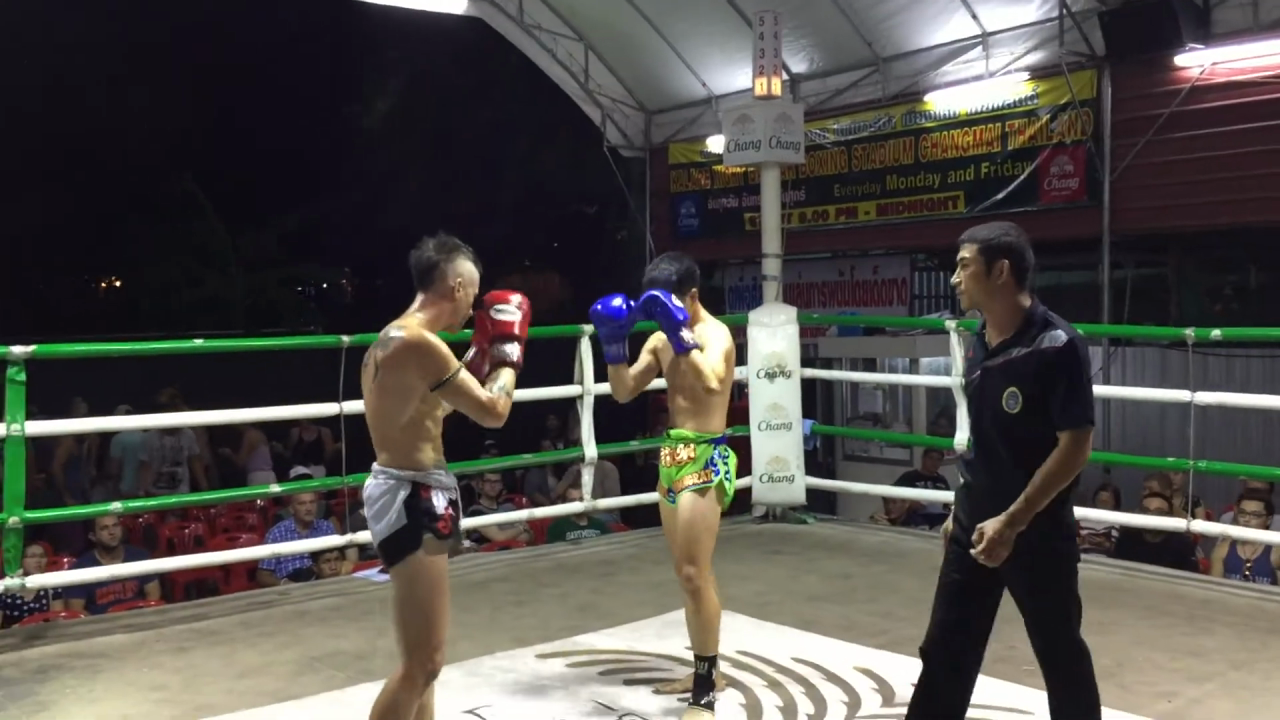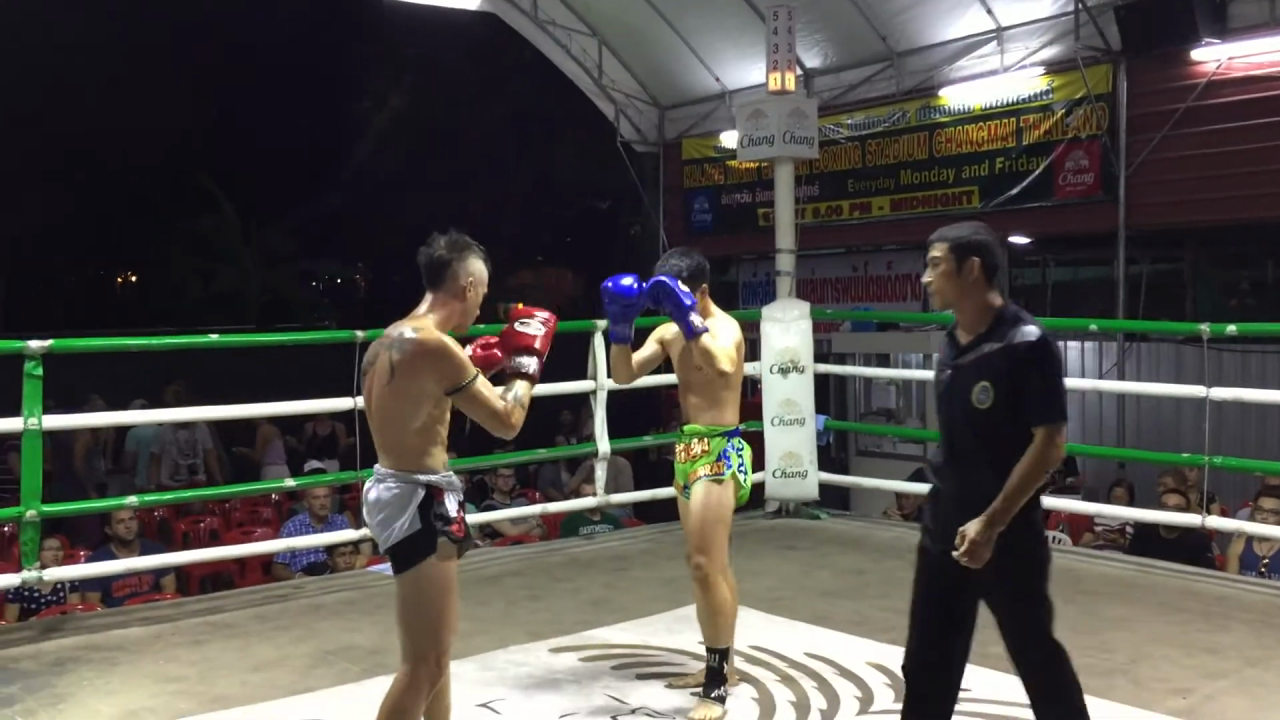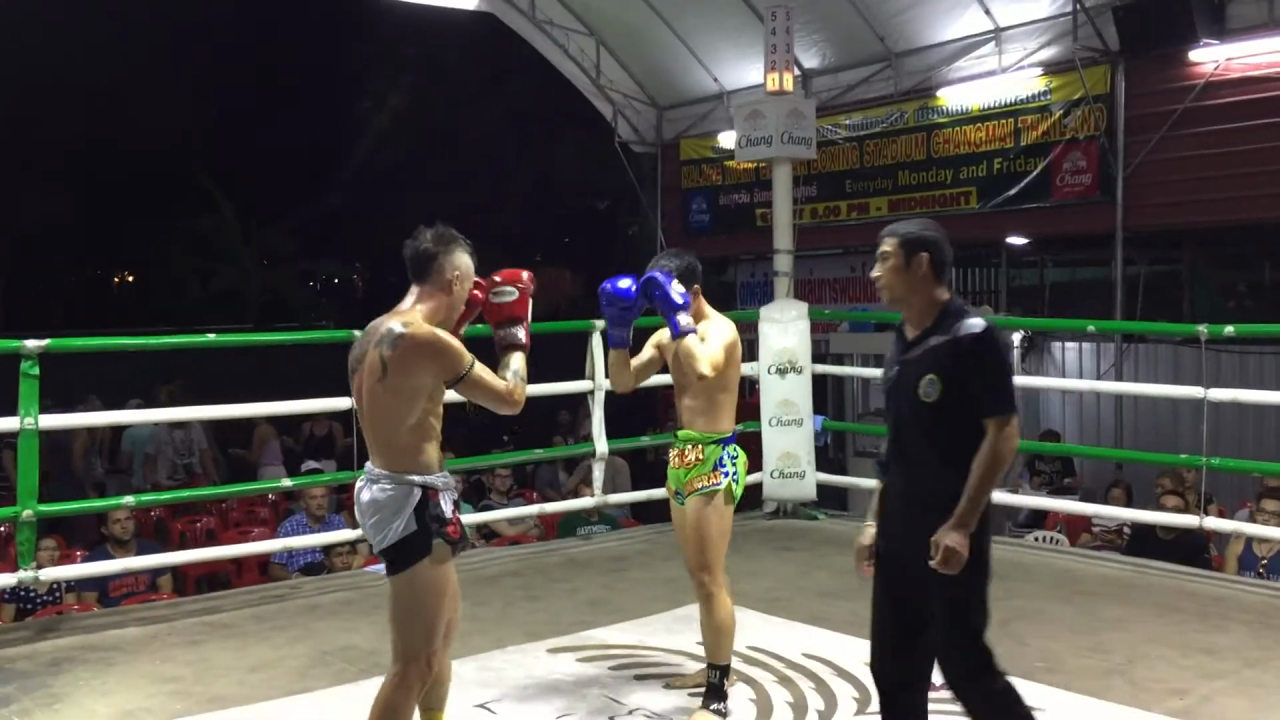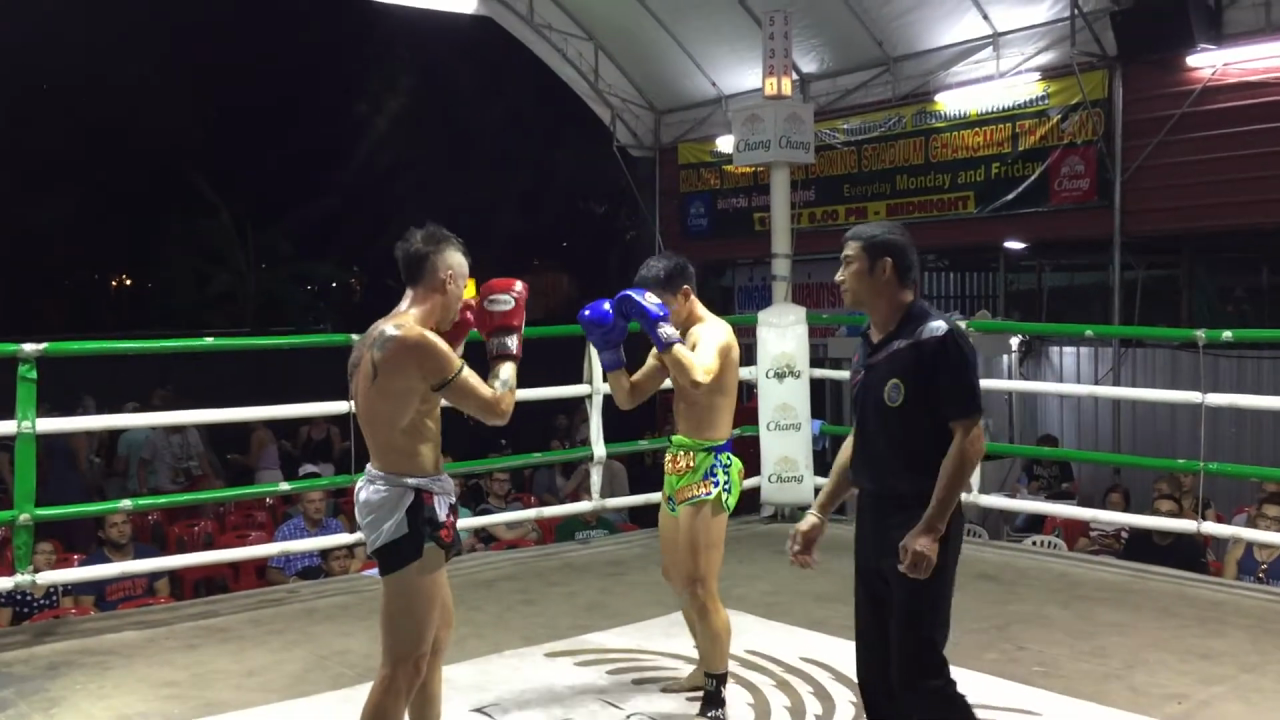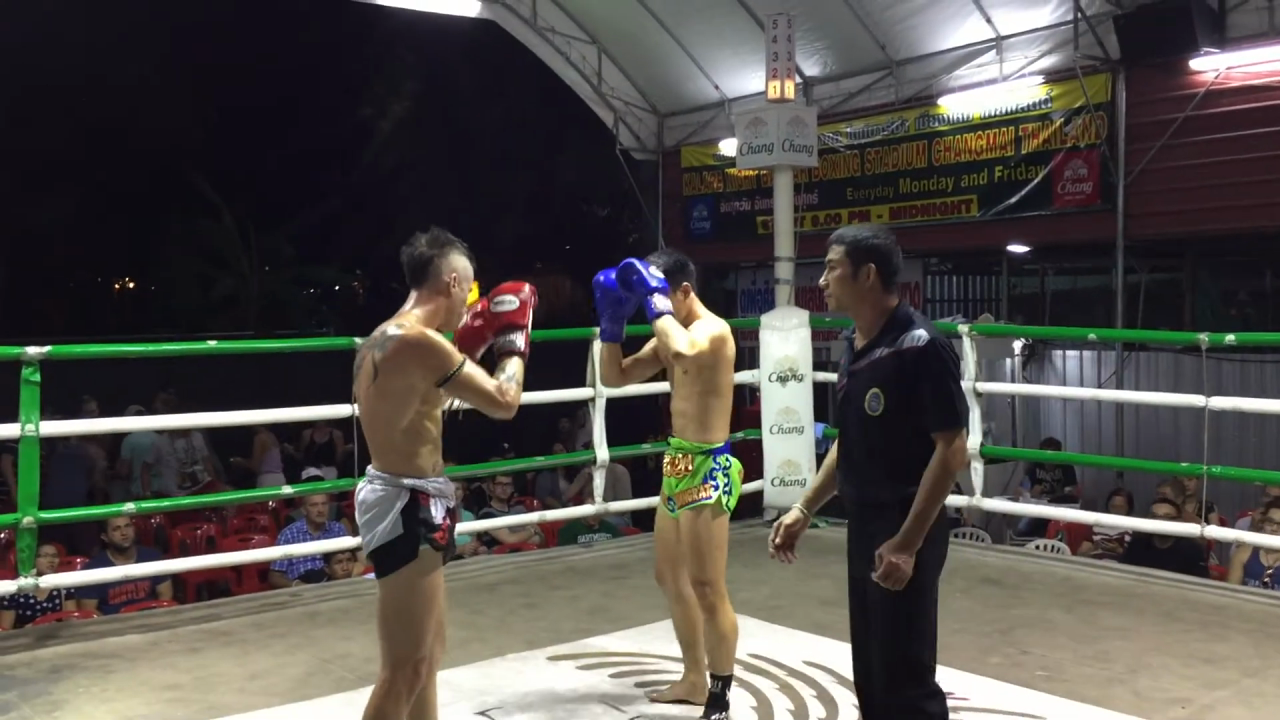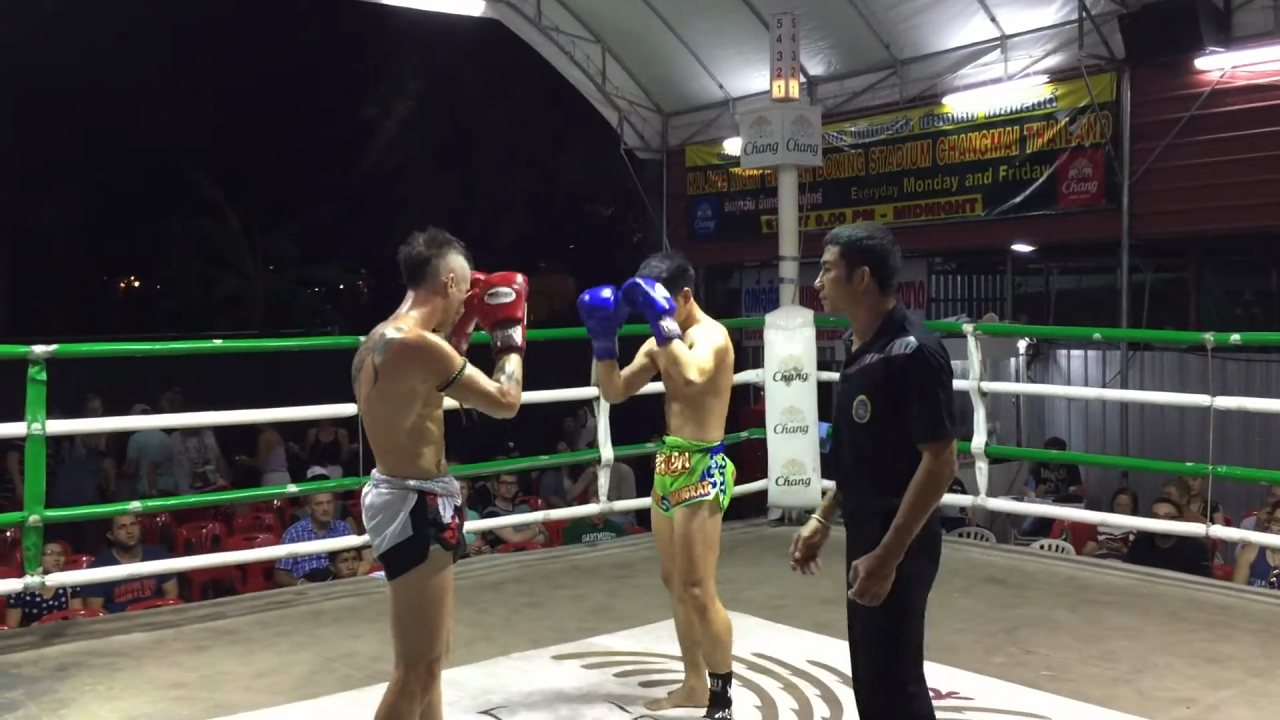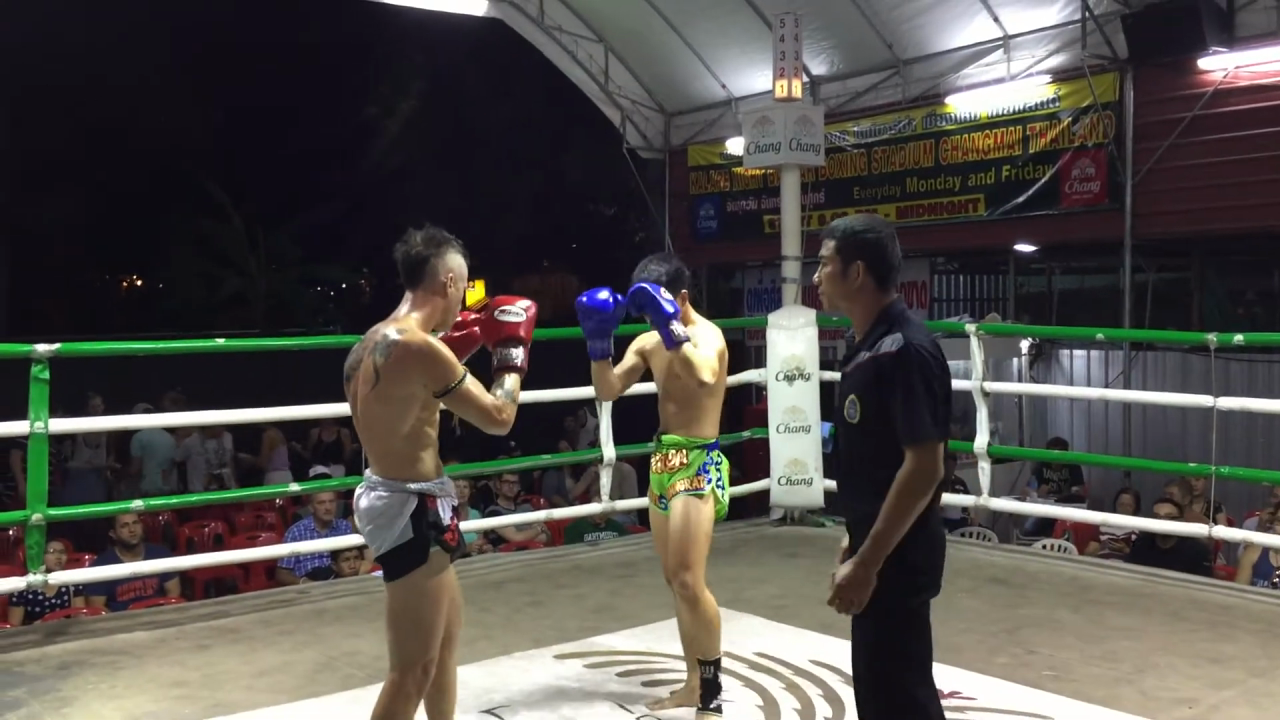
dt=0.2s
person 1, frame 1
left shoulder: (1057, 346)
right shoulder: (980, 341)
left elbow: (1074, 448)
left wrist: (1012, 522)
left hip: (1037, 527)
right hip: (975, 518)
left knee: (1060, 653)
right knee: (945, 650)
person 1, frame 2
left shoulder: (1026, 343)
right shoulder: (951, 344)
left elbow: (1049, 444)
left wrist: (991, 522)
left hip: (1004, 530)
right hip: (945, 524)
left knee: (1036, 654)
right knee: (927, 660)
person 1, frame 3
left shoulder: (974, 337)
right shoulder: (901, 341)
left elbow: (1002, 437)
left wrist: (960, 525)
right wrist: (876, 520)
left hip: (952, 530)
right hip: (900, 525)
left knee: (965, 663)
right knee: (893, 664)
person 1, frame 4
left shoulder: (938, 339)
right shoulder: (868, 345)
left elbow: (969, 440)
left wrist: (930, 529)
right wrist: (819, 513)
left hip: (921, 530)
right hip: (874, 526)
left knee: (919, 672)
right knee: (877, 671)
person 1, frame 5
left shoulder: (921, 347)
right shoulder: (855, 346)
left elbow: (951, 450)
left wrist: (907, 540)
right wrist: (804, 508)
left hip: (906, 537)
right hip: (866, 530)
right knee: (872, 676)
person 1, frame 6
left shoulder: (912, 352)
right shoulder: (860, 347)
left elbow: (939, 462)
left wrist: (889, 555)
right wrist: (823, 517)
left hip: (897, 546)
right hip: (868, 536)
right knee: (873, 679)
person 1, frame 7
left shoulder: (903, 350)
right shoulder: (873, 342)
left elbow: (923, 467)
left wrist: (866, 561)
left hip: (898, 548)
right hip: (883, 541)
right knee: (881, 679)
person 2, frame 1
left shoulder: (393, 338)
right shoulder: (419, 343)
right elbow: (493, 412)
left wrist: (487, 344)
right wrist: (508, 343)
left hip: (404, 492)
right hip: (412, 499)
left knee: (427, 645)
right knee: (421, 659)
person 2, frame 2
left shoulder: (389, 339)
right shoulder: (434, 346)
right elbow: (506, 421)
left wrist: (470, 366)
right wrist: (526, 359)
left hip: (395, 490)
right hip: (419, 502)
left knee: (441, 634)
right knee: (425, 660)
person 2, frame 3
left shoulder: (375, 333)
right shoulder: (425, 339)
right elbow: (510, 399)
left wrist: (458, 323)
right wrist: (513, 327)
left hip: (387, 488)
right hip: (413, 500)
left knee: (443, 619)
right knee: (416, 661)
person 2, frame 4
left shoulder: (377, 336)
right shoulder: (416, 343)
right elbow: (497, 409)
left wrist: (456, 334)
right wrist: (505, 334)
left hip: (396, 495)
right hip: (410, 504)
left knee: (437, 632)
right knee: (405, 664)
person 2, frame 5
left shoulder: (383, 338)
right shoulder: (417, 341)
right elbow: (504, 401)
left wrist: (472, 342)
right wrist: (512, 335)
left hip: (401, 498)
right hip: (408, 506)
left knee: (428, 650)
right knee: (404, 668)
person 2, frame 6
left shoulder: (380, 340)
right shoulder: (416, 344)
right elbow: (505, 401)
left wrist: (462, 327)
right wrist: (508, 327)
left hip: (402, 498)
right hip: (415, 508)
left knee: (430, 653)
right knee: (418, 667)
person 2, frame 7
left shoulder: (372, 341)
right shoulder: (419, 347)
right elbow: (498, 418)
left wrist: (453, 351)
right wrist: (510, 348)
left hip: (388, 496)
right hip: (411, 509)
left knee: (446, 632)
right knee: (413, 668)
person 3, frame 1
left shoulder: (714, 334)
right shoulder: (659, 340)
left elbow: (712, 384)
right elbow: (623, 391)
left wrist: (680, 331)
right wrist: (613, 343)
left hip: (706, 460)
right hip: (672, 457)
left knee: (693, 574)
right knee: (692, 573)
right ankle: (706, 671)
person 3, frame 2
left shoulder: (724, 327)
right shoulder: (669, 333)
left elbow: (724, 367)
right elbow: (622, 374)
left wrist: (689, 316)
right wrist: (620, 324)
left hip: (720, 452)
right hip: (688, 451)
left knee: (706, 565)
right knee: (711, 564)
right ankle: (718, 664)
person 3, frame 3
left shoulder: (718, 329)
right shoulder: (667, 336)
left elbow: (704, 370)
right elbow: (622, 382)
left wrist: (677, 315)
right wrist: (618, 328)
left hip: (715, 460)
right hip: (682, 457)
left knee: (707, 578)
right knee: (702, 573)
right ankle: (717, 665)
person 3, frame 4
left shoulder: (715, 334)
right shoulder: (670, 344)
left elbow: (699, 377)
right elbow: (627, 398)
left wrist: (658, 326)
right wrist: (610, 347)
left hip: (708, 466)
right hip: (679, 462)
left knee: (699, 587)
right knee: (676, 575)
right ankle: (710, 666)
person 3, frame 5
left shoulder: (712, 329)
right shoulder: (669, 336)
left elbow: (681, 352)
right elbow: (613, 378)
left wrist: (655, 299)
right wrist: (611, 323)
left hip: (706, 469)
right hip: (677, 465)
left knee: (707, 589)
right knee: (669, 578)
right ankle: (695, 679)
person 3, frame 6
left shoulder: (710, 335)
right shoulder: (656, 343)
left elbow: (693, 375)
right elbow: (614, 392)
left wrist: (664, 321)
right wrist: (602, 338)
left hip: (701, 468)
right hip: (668, 465)
left knee: (698, 591)
right knee: (675, 584)
person 3, frame 7
left shoulder: (707, 335)
right shoulder: (648, 343)
left elbow: (706, 380)
right elbow: (607, 391)
left wrist: (672, 324)
right wrist: (599, 339)
left hip: (698, 464)
right hip: (662, 463)
left knee: (689, 580)
right knee: (676, 581)
